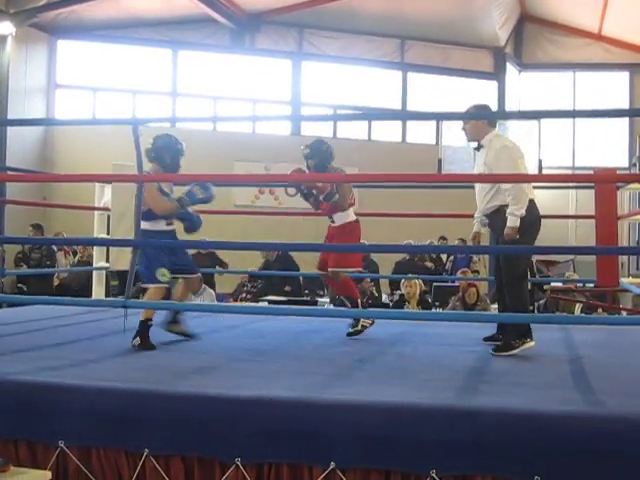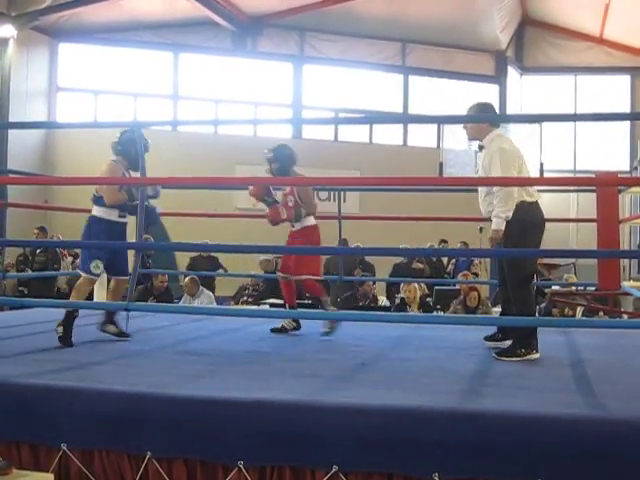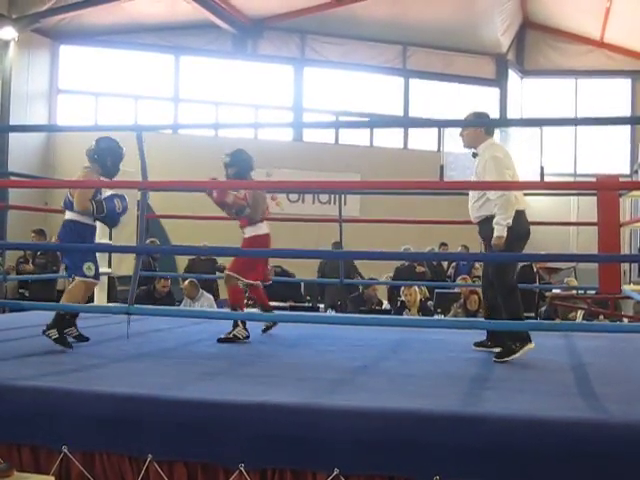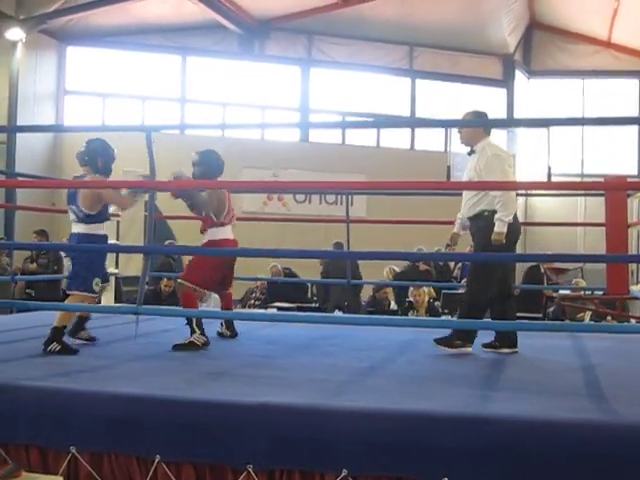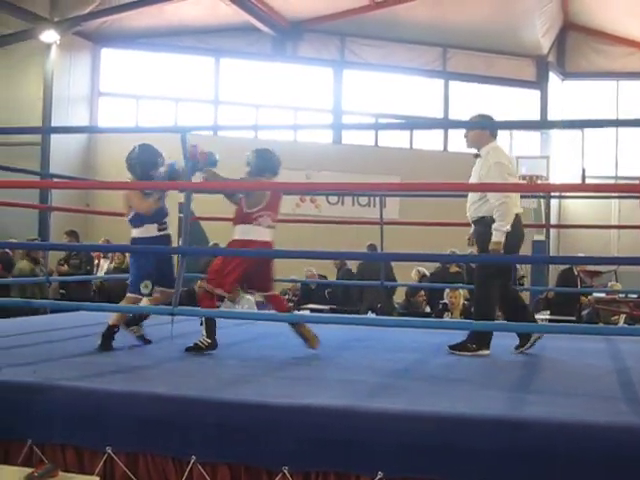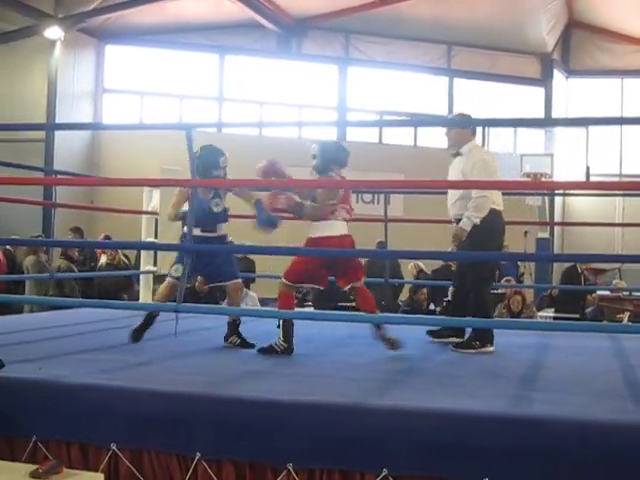
dt=0.4s
person 1, frame 1
left shoulder: (502, 147)
right shoulder: (484, 151)
left elbow: (517, 186)
left wrist: (513, 221)
right wrist: (478, 225)
left hip: (517, 219)
right hip: (502, 219)
left knee: (513, 276)
right knee: (503, 276)
left ankle: (521, 335)
right ankle: (506, 331)
person 1, frame 2
left shoulder: (499, 148)
right shoulder: (492, 148)
left elbow: (506, 189)
left wrist: (497, 225)
right wrist: (500, 224)
left hip: (520, 219)
right hip: (516, 220)
left knee: (519, 281)
right knee: (508, 279)
left ankle: (527, 345)
right ankle: (508, 331)
person 1, frame 3
left shoulder: (492, 156)
right shoulder: (485, 157)
left elbow: (503, 195)
left wrist: (499, 231)
left hip: (505, 229)
right hip: (499, 228)
left knee: (503, 284)
right knee: (492, 283)
left ankle: (520, 338)
right ankle: (497, 339)
person 1, frame 4
left shoulder: (493, 155)
right shoulder: (477, 158)
left elbow: (505, 194)
right elbow: (472, 200)
left wrist: (500, 227)
right wrist: (459, 227)
left hip: (493, 226)
right hip: (485, 226)
left knee: (479, 283)
right knee: (499, 286)
left ankle: (463, 337)
right ankle: (506, 340)
person 1, frame 5
left shoulder: (495, 160)
right shoulder: (485, 159)
left elbow: (503, 202)
left wrist: (498, 236)
right wrist: (477, 231)
left hip: (499, 230)
right hip: (489, 229)
left knee: (485, 284)
right knee: (501, 284)
left ankle: (479, 341)
right ankle: (527, 328)
person 1, frame 6
left shoulder: (480, 157)
right shoulder: (458, 161)
left elbow: (482, 197)
left wrist: (464, 226)
right wrist: (459, 227)
left hip: (483, 226)
right hip: (469, 226)
left knee: (478, 282)
right knee: (462, 280)
left ankle: (482, 338)
right ankle: (454, 330)
person 2, frame 1
left shoulder: (167, 180)
right shoulder: (147, 181)
right elbow: (160, 208)
left wrist: (185, 215)
right wrist: (190, 198)
left hip: (168, 237)
right hip: (151, 239)
left knee: (193, 278)
right knee: (158, 285)
left ankle: (174, 320)
right ankle: (141, 335)
person 2, frame 2
left shoulder: (126, 172)
right shoulder: (113, 168)
right elbow: (111, 199)
left wrist: (139, 207)
right wrist: (137, 192)
left hip: (116, 230)
right hip: (99, 228)
left knee: (121, 278)
right knee: (90, 277)
left ankle: (109, 321)
right ankle: (65, 323)
person 2, frame 3
left shoulder: (92, 175)
right shoulder: (88, 174)
right elbow: (80, 206)
left wrist: (103, 215)
right wrist: (105, 205)
left hip: (81, 234)
right hip: (75, 233)
left knee: (90, 281)
right knee: (84, 280)
left ankle: (69, 324)
right ankle: (55, 325)
person 2, frame 4
left shoulder: (78, 180)
right shoulder: (96, 182)
right elbow: (123, 204)
left wrist: (114, 193)
right wrist: (136, 190)
left hip: (82, 240)
right hip: (89, 242)
left knee: (99, 286)
right knee: (81, 291)
left ankle: (79, 326)
right ankle: (53, 340)
person 2, frame 5
left shoulder: (154, 184)
right shoulder: (131, 190)
right elbow: (146, 209)
right wrist: (160, 188)
left hip: (162, 245)
right hip: (143, 247)
left knee: (167, 292)
right knee: (135, 295)
right ankle: (107, 335)
person 2, frame 6
right shoulder: (188, 187)
left elbow: (249, 196)
right elbow: (171, 214)
left wrist: (261, 208)
right wrist: (186, 213)
left hip: (217, 243)
right hip: (193, 241)
left knee: (234, 286)
right knee: (172, 281)
left ankle: (233, 333)
right ankle: (148, 321)
person 3, frame 1
left shoulder: (339, 174)
left elbow: (343, 203)
right elbow: (317, 205)
left wrist: (323, 189)
right wrist: (303, 189)
left hip: (347, 227)
right hip: (334, 228)
left knee: (339, 273)
right knee: (327, 273)
left ankle: (363, 316)
right ankle: (354, 310)
person 3, frame 2
left shoulder: (299, 183)
right shoulder: (286, 184)
left elbow: (311, 210)
left wrist: (288, 214)
right wrist: (268, 199)
left hip: (307, 231)
right hip: (296, 232)
left knee: (304, 276)
right knee: (285, 275)
left ankle: (330, 313)
right ankle: (292, 321)
person 3, frame 3
left shoulder: (254, 188)
right shoulder: (244, 189)
left elbow: (255, 217)
right elbow: (234, 214)
left wrist: (234, 203)
right wrist: (221, 198)
left hip: (257, 238)
right hip: (255, 239)
left knee: (232, 280)
right knee: (251, 282)
left ankle: (240, 330)
person 3, frame 4
left shoulder: (213, 191)
right shoulder: (216, 190)
left elbow: (205, 209)
right elbow: (201, 211)
left wrist: (187, 193)
right wrist: (187, 197)
left hip: (217, 245)
right hip: (227, 244)
left knee: (185, 287)
right knee: (220, 287)
left ankle: (198, 337)
right ankle: (228, 327)
person 3, frame 5
left shoulder: (255, 184)
right shoulder: (275, 190)
left elbow: (220, 181)
right wrist: (233, 195)
left hip: (243, 245)
right hip: (264, 246)
left knee: (208, 290)
right knee: (268, 294)
left ankle: (208, 339)
right ankle: (303, 331)
person 3, frame 6
left shoulder: (329, 181)
right shoulder: (340, 181)
left elbow: (316, 213)
left wrist: (289, 203)
right wrist: (282, 176)
left hip: (322, 242)
right hip: (343, 241)
left knee: (286, 287)
right knee: (358, 289)
left ankle: (284, 342)
right ankle: (382, 331)
